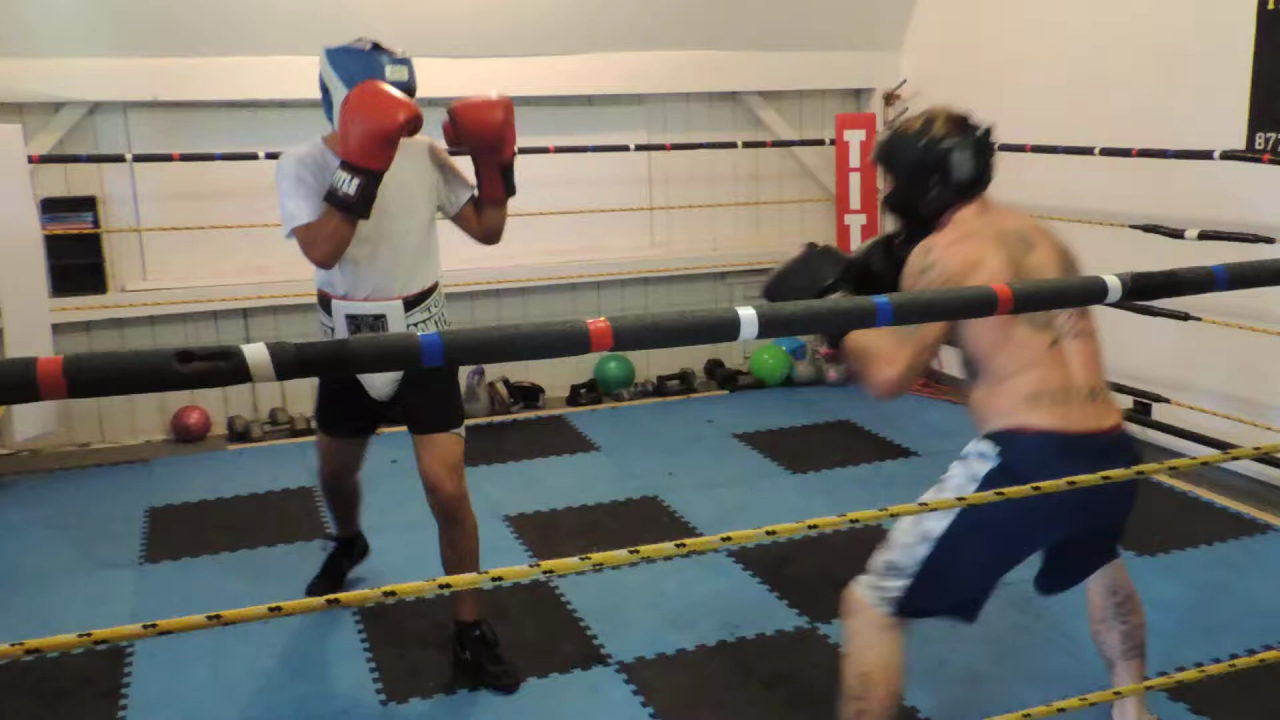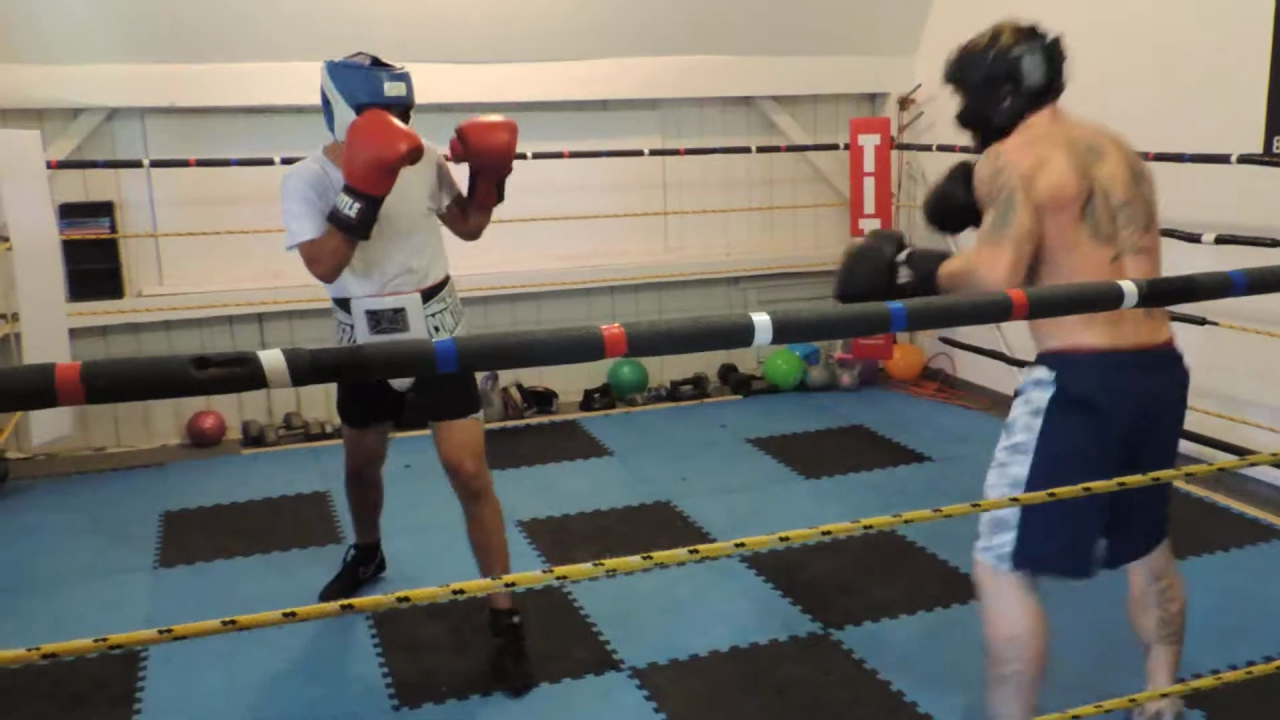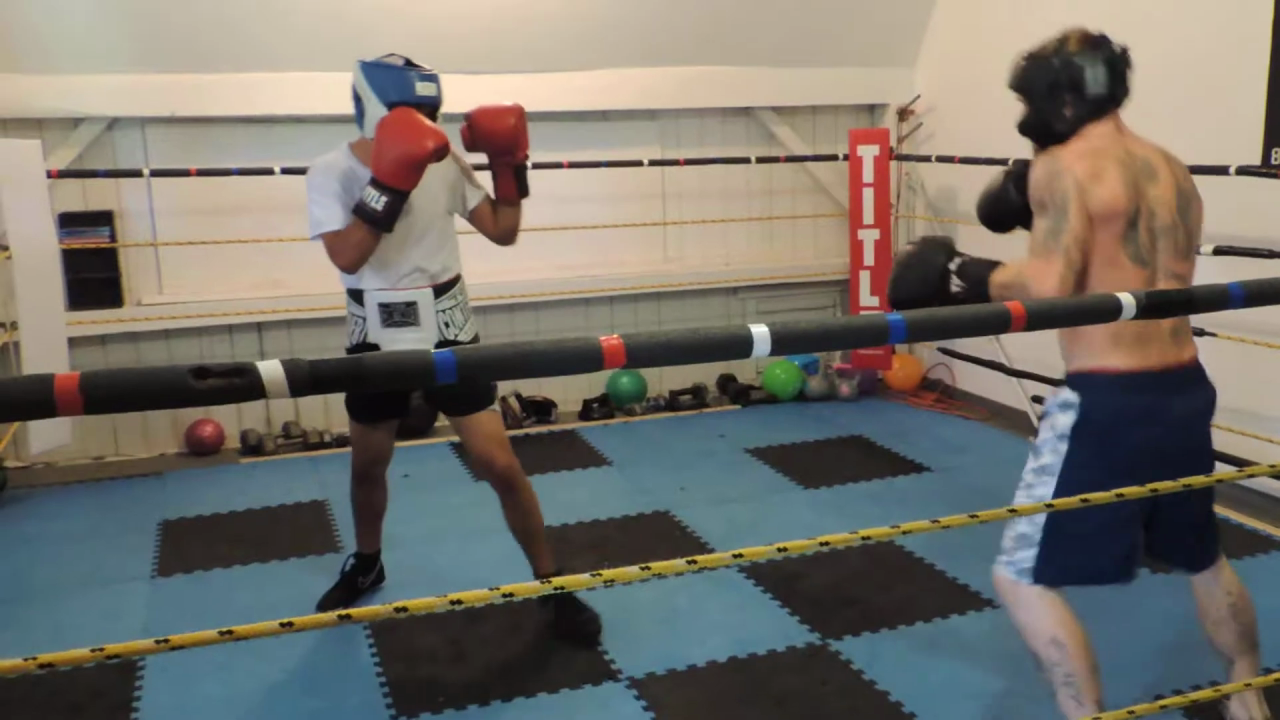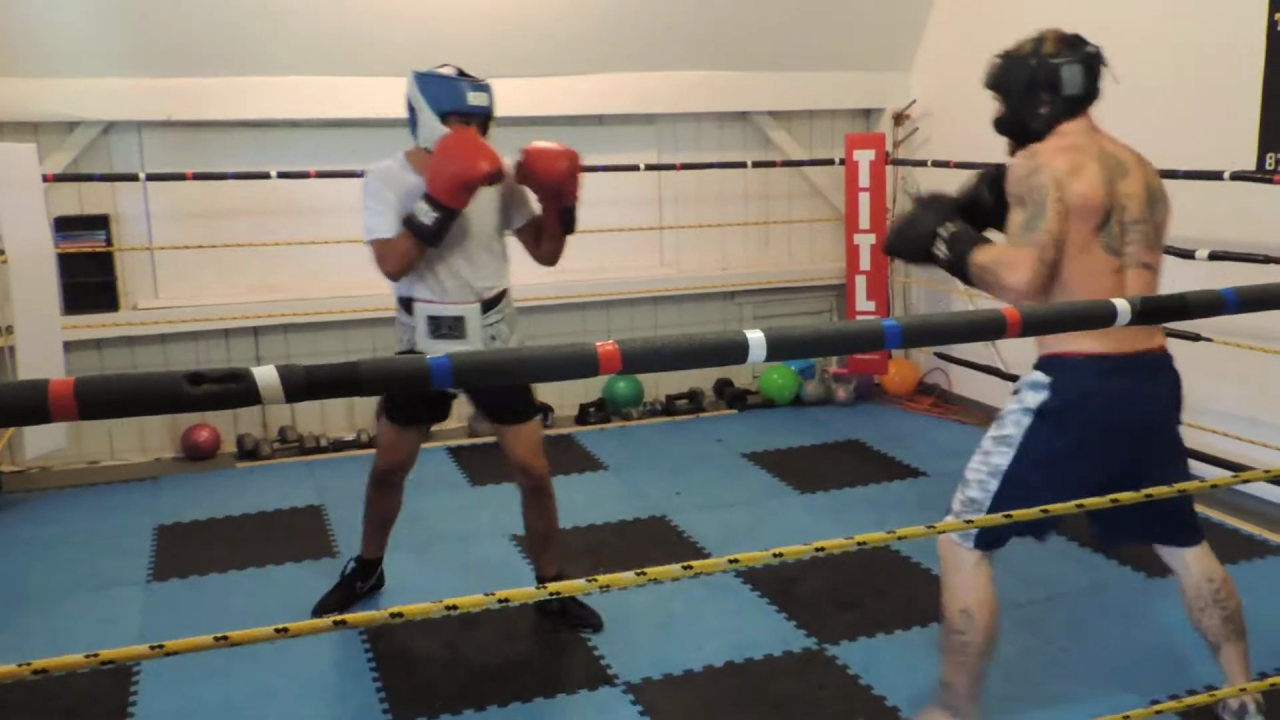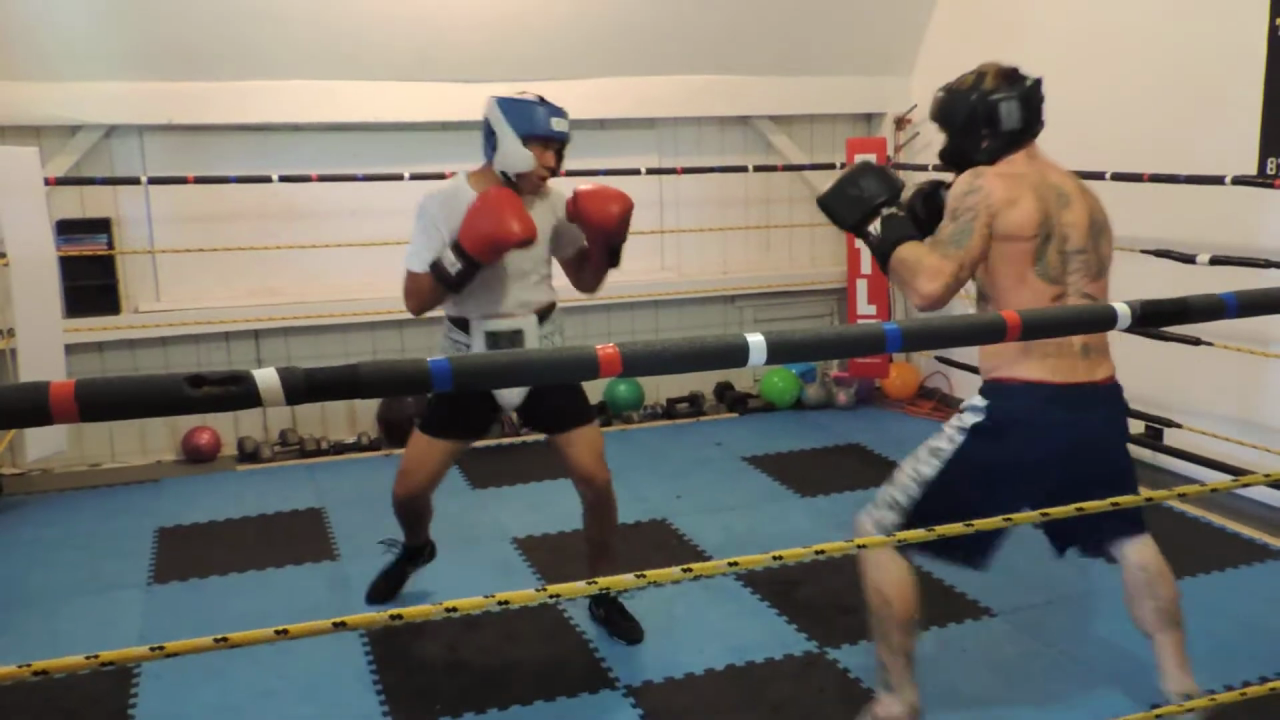
dt=0.2s
person 1, frame 1
left shoulder: (944, 253)
right shoulder: (1044, 238)
left elbow: (889, 372)
left wrist: (829, 302)
right wrist: (901, 279)
left hip: (1022, 461)
right hip: (1107, 452)
left knee: (871, 604)
right knee: (1097, 563)
person 1, frame 2
left shoulder: (1012, 158)
right shoulder: (1121, 152)
left elbow: (995, 279)
left wrist: (911, 269)
left hip: (1079, 381)
right hip: (1157, 372)
left knee: (1004, 566)
right knee: (1146, 548)
person 1, frame 3
left shoulder: (1065, 166)
right shoulder: (1174, 175)
left elbow: (1047, 288)
left wrist: (960, 276)
left hip: (1105, 402)
right hip: (1181, 392)
left knee: (1023, 581)
right knee: (1202, 560)
person 1, frame 4
left shoulder: (1045, 161)
right shoulder: (1142, 172)
left elbow: (1017, 279)
left wrist: (948, 241)
right wrist: (1005, 205)
left hip: (1073, 387)
right hip: (1150, 380)
left knee: (962, 547)
right knee: (1181, 542)
person 1, frame 5
left shoulder: (986, 186)
right shoulder: (1086, 199)
left elbow: (927, 289)
left wrist: (881, 223)
left hip: (1015, 411)
right hip: (1096, 406)
left knee: (880, 534)
right knee: (1129, 538)
person 2, frame 1
left shoulder: (424, 156)
right shoulder: (301, 166)
left elbow: (488, 229)
right elbow: (322, 251)
left wrist: (493, 159)
right wrist: (360, 167)
left hip: (421, 338)
right hip: (347, 344)
left knee: (447, 492)
right knee: (336, 473)
left ankle: (470, 632)
right ankle: (348, 543)
person 2, frame 2
left shoulder: (419, 162)
right shoulder: (305, 178)
left elbow: (469, 226)
right elbow: (322, 266)
left wrist: (490, 169)
right wrist: (362, 188)
left hip: (437, 330)
right hip: (364, 339)
left knee: (470, 475)
right knee: (362, 464)
left ankle: (505, 623)
right ankle: (366, 554)
person 2, frame 3
left shoulder: (447, 163)
right shoulder: (331, 171)
left elbow: (502, 230)
right elbow: (345, 257)
left wrist: (509, 164)
right wrist: (390, 183)
left hip: (447, 330)
right hip: (376, 337)
left knee: (500, 466)
right knee: (368, 466)
left ankle: (551, 582)
right ankle: (366, 566)
person 2, frame 4
left shoulder: (500, 176)
right shoulder: (387, 180)
left elbow: (547, 253)
right elbow: (392, 265)
left wrist: (560, 200)
right wrist: (442, 199)
left hip: (493, 340)
right hip: (424, 345)
left knee: (533, 472)
right knee: (389, 468)
left ankle: (551, 585)
right ankle: (367, 569)
person 2, frame 5
left shoulder: (556, 203)
right shoulder: (443, 203)
left elbow: (586, 281)
right elbow: (417, 299)
left wrist: (606, 240)
right wrist: (466, 256)
right hip: (472, 361)
left knee: (595, 482)
right knee: (410, 489)
left ankle: (604, 593)
right ankle: (414, 549)
